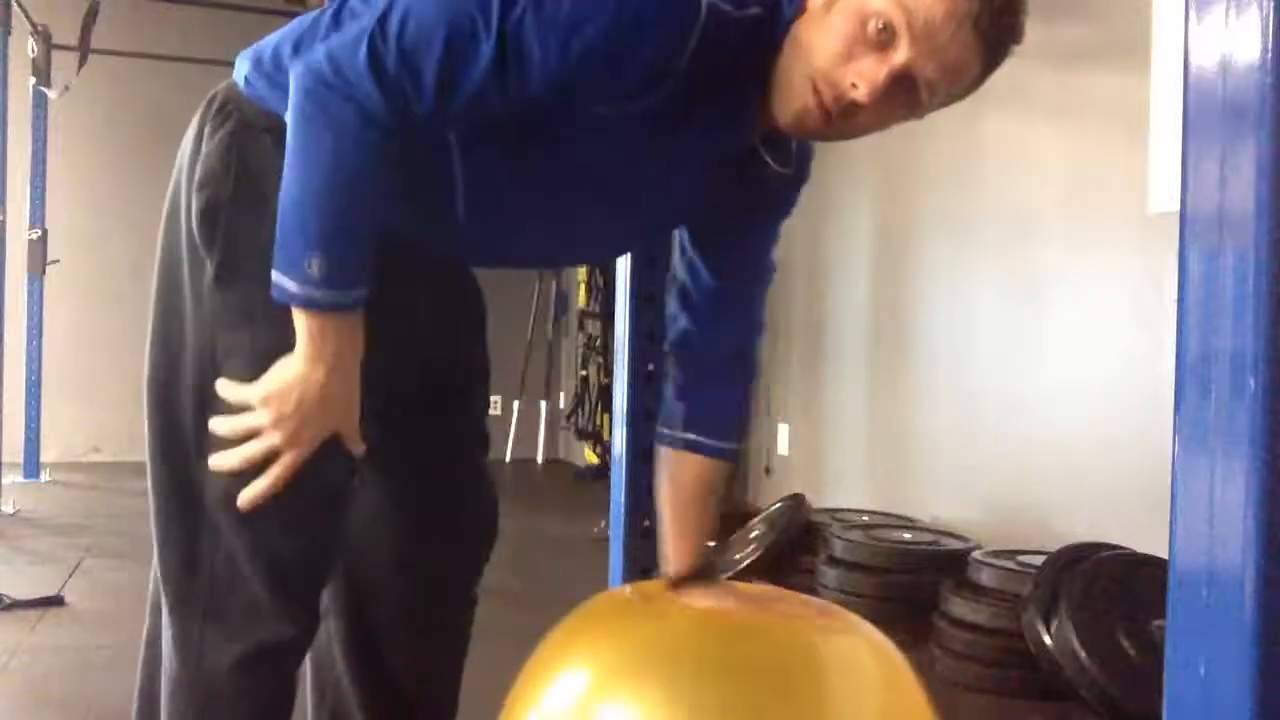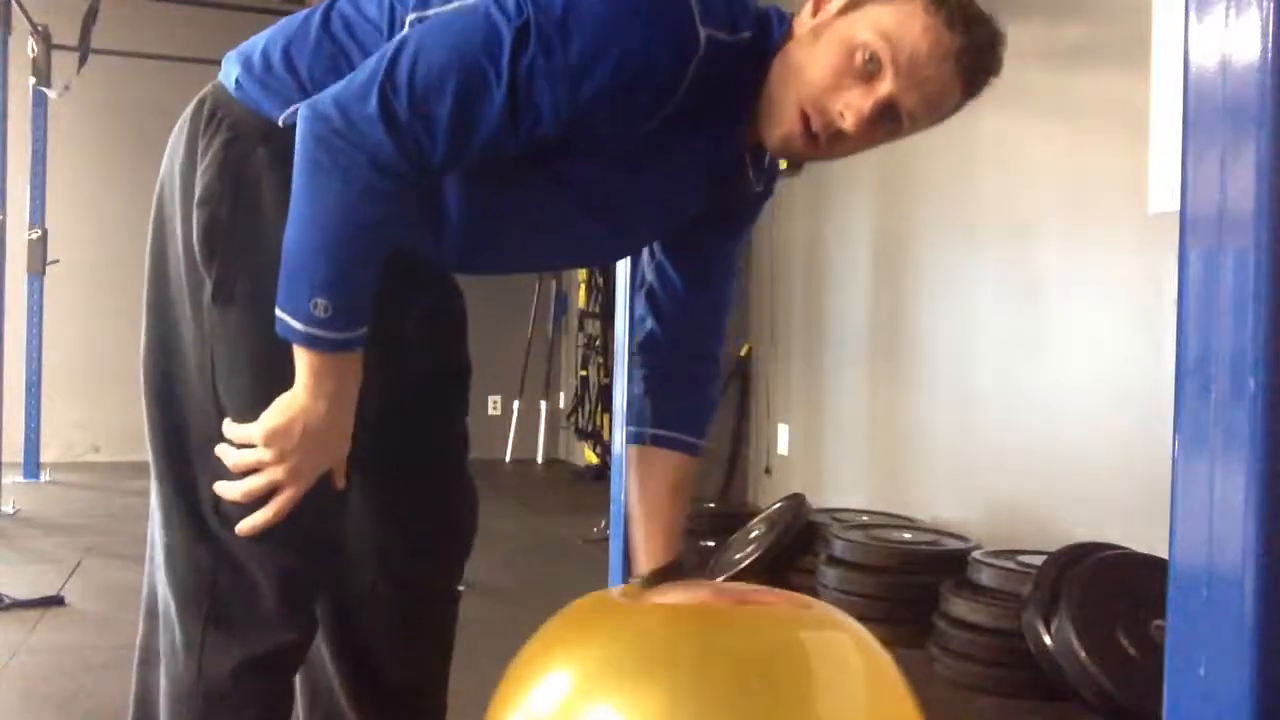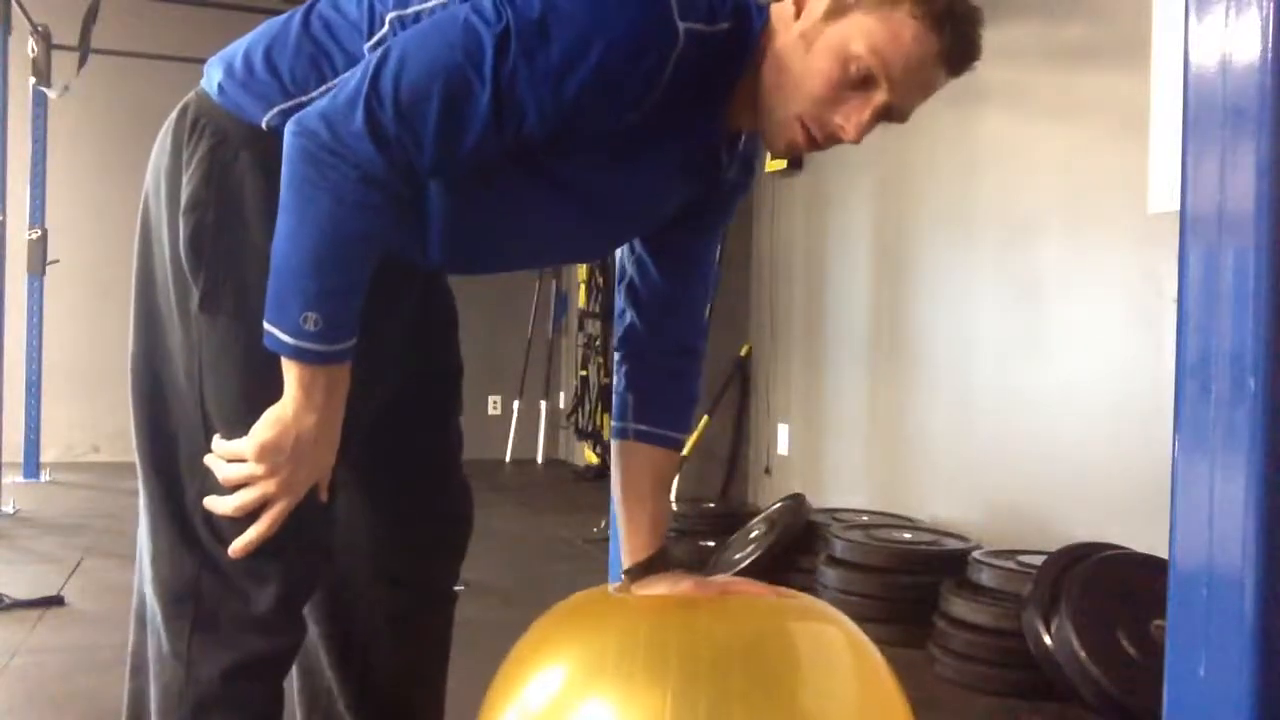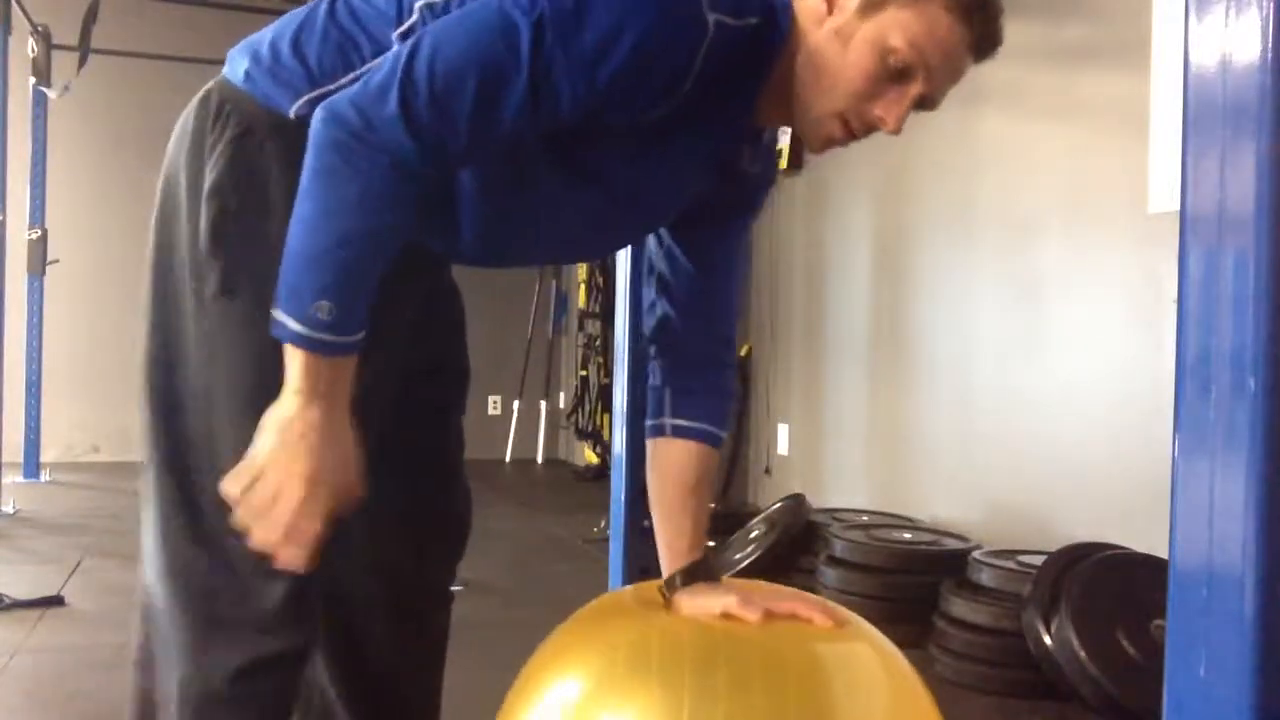
dt=0.5s
person 1, frame 1
left shoulder: (769, 163)
left elbow: (713, 351)
right elbow: (347, 85)
left wrist: (683, 578)
right wrist: (327, 356)
left hip: (410, 239)
right hip: (280, 155)
left knee: (429, 543)
right knee: (258, 561)
person 1, frame 2
left shoulder: (738, 170)
left elbow: (677, 355)
right elbow: (357, 131)
left wrist: (655, 576)
right wrist: (325, 391)
left hip: (393, 241)
right hip: (269, 160)
left knee: (413, 544)
right knee: (253, 560)
person 1, frame 3
left shoulder: (720, 158)
left elbow: (661, 341)
right elbow: (342, 143)
left wrist: (647, 566)
right wrist: (313, 404)
left hip: (384, 244)
right hip: (253, 166)
left knee: (408, 544)
right knee: (241, 563)
person 1, frame 4
left shoulder: (739, 155)
left elbow: (692, 348)
right elbow: (370, 129)
left wrist: (687, 576)
right wrist: (317, 400)
left hip: (394, 234)
right hip: (274, 154)
left knee: (405, 548)
right knee: (253, 570)
